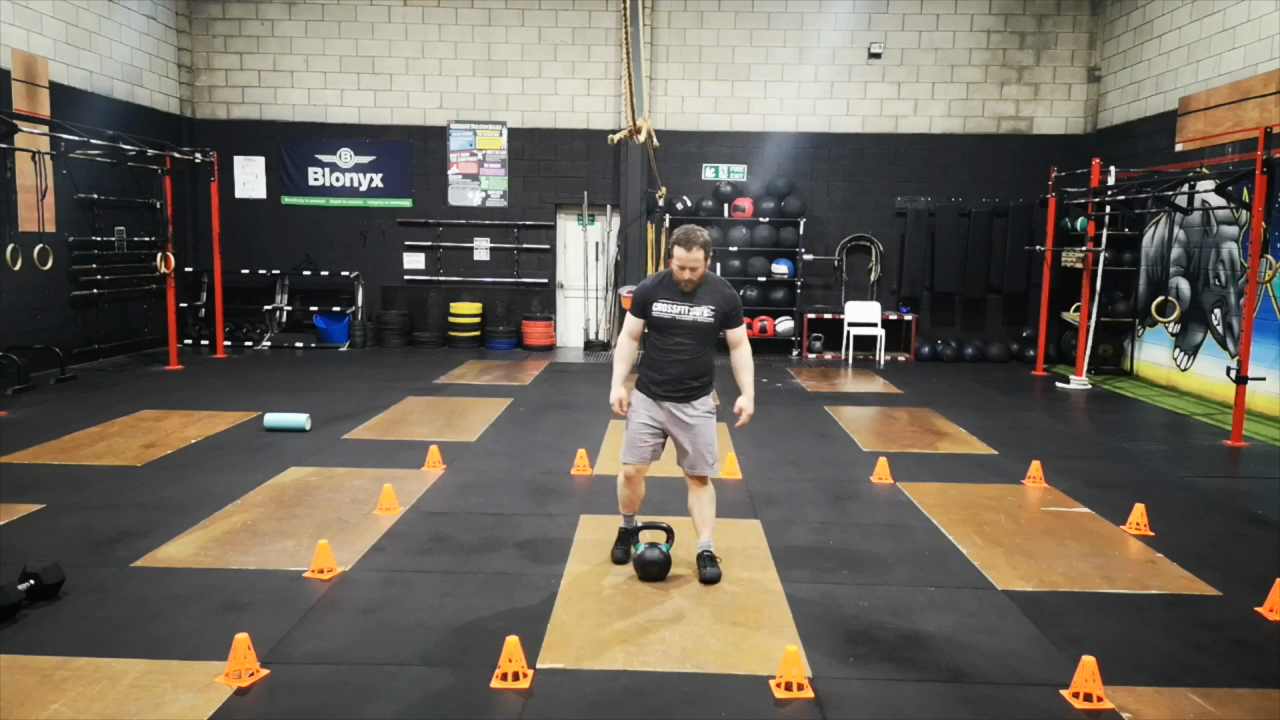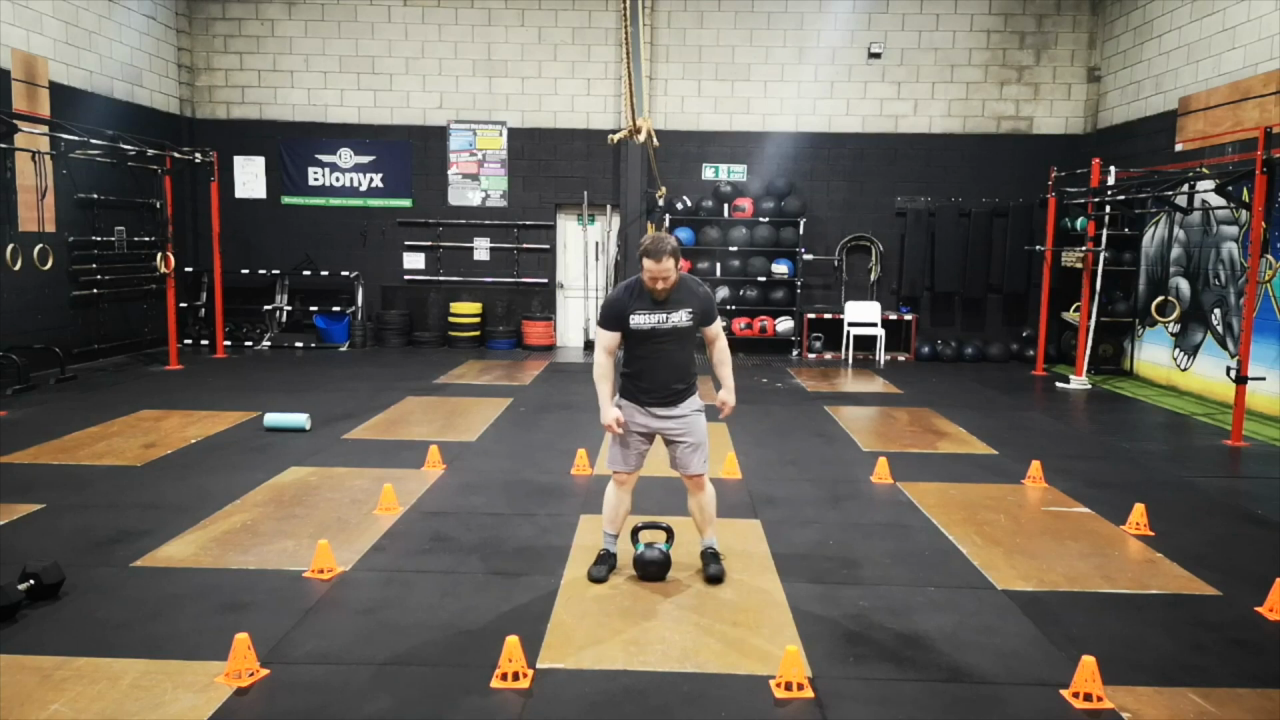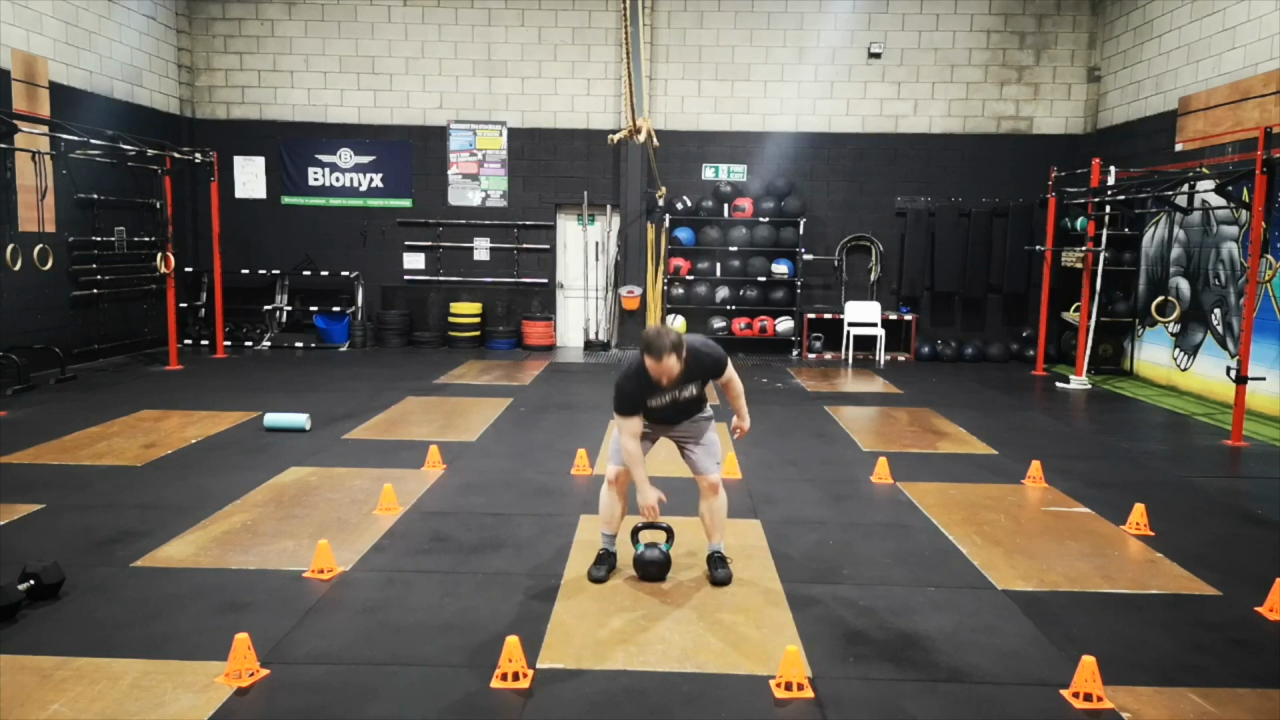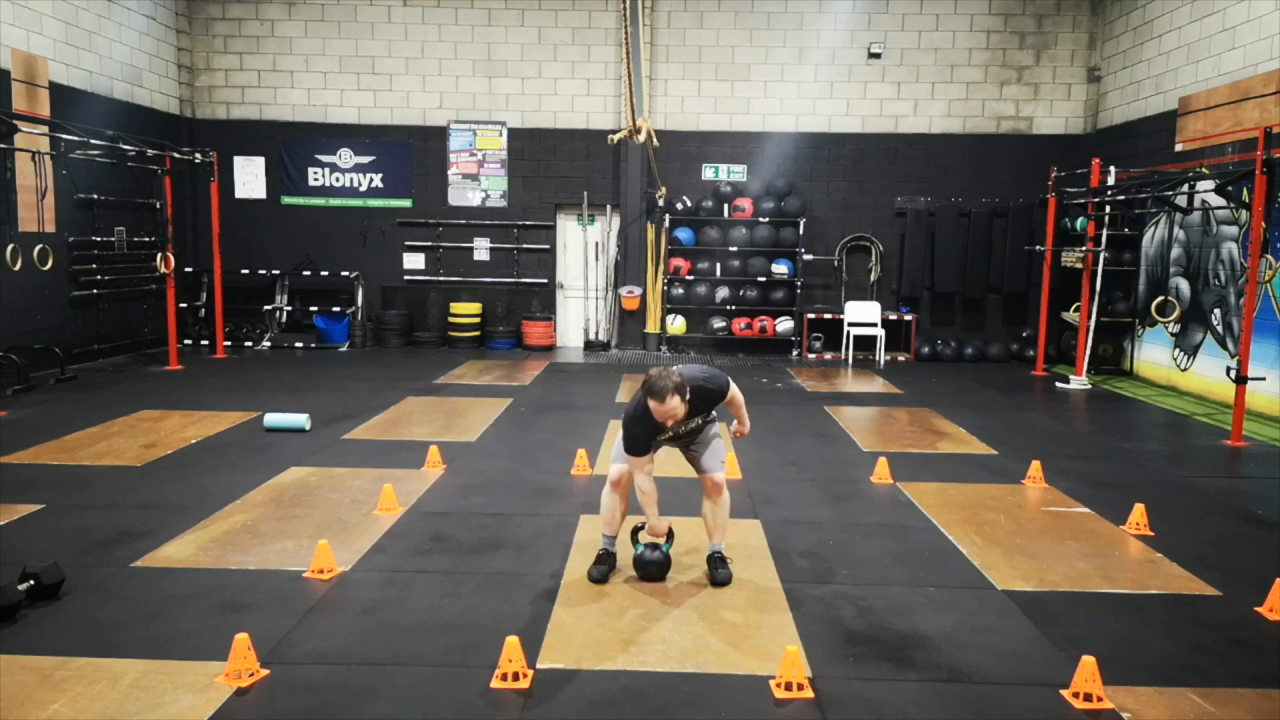
dt=0.5s
person 1, frame 1
left shoulder: (723, 295)
right shoulder: (649, 289)
left elbow: (739, 346)
right elbow: (628, 337)
left wrist: (746, 393)
right wrist: (618, 384)
left hip: (695, 403)
right hip: (647, 398)
left knee: (699, 476)
right knee: (632, 471)
left ankle: (705, 551)
right ankle: (628, 530)
person 1, frame 2
left shoulder: (697, 294)
right shoulder: (620, 299)
left elbow: (716, 340)
right elbow: (604, 353)
left wrist: (727, 386)
right wrist: (606, 404)
left hip: (683, 405)
right hip: (633, 406)
left knee: (696, 478)
right knee: (622, 477)
left ankle: (710, 549)
right ankle: (608, 550)
person 1, frame 3
left shoulder: (706, 354)
right shoulder: (629, 379)
left elbow: (729, 379)
right elbow: (629, 438)
left wrist: (741, 414)
right wrist: (644, 488)
left hip: (692, 418)
right hip: (644, 421)
left knee: (711, 480)
right knee: (615, 475)
left ankle: (716, 554)
right ankle: (607, 551)
person 1, frame 4
left shoulder: (708, 384)
right shoulder: (636, 417)
left elbow: (732, 393)
right elbow: (642, 475)
left wrist: (742, 420)
right wrist: (654, 520)
left hip: (699, 426)
right hip: (648, 431)
left knee: (715, 481)
right knee: (618, 477)
left ankle: (716, 554)
right ankle: (607, 551)
